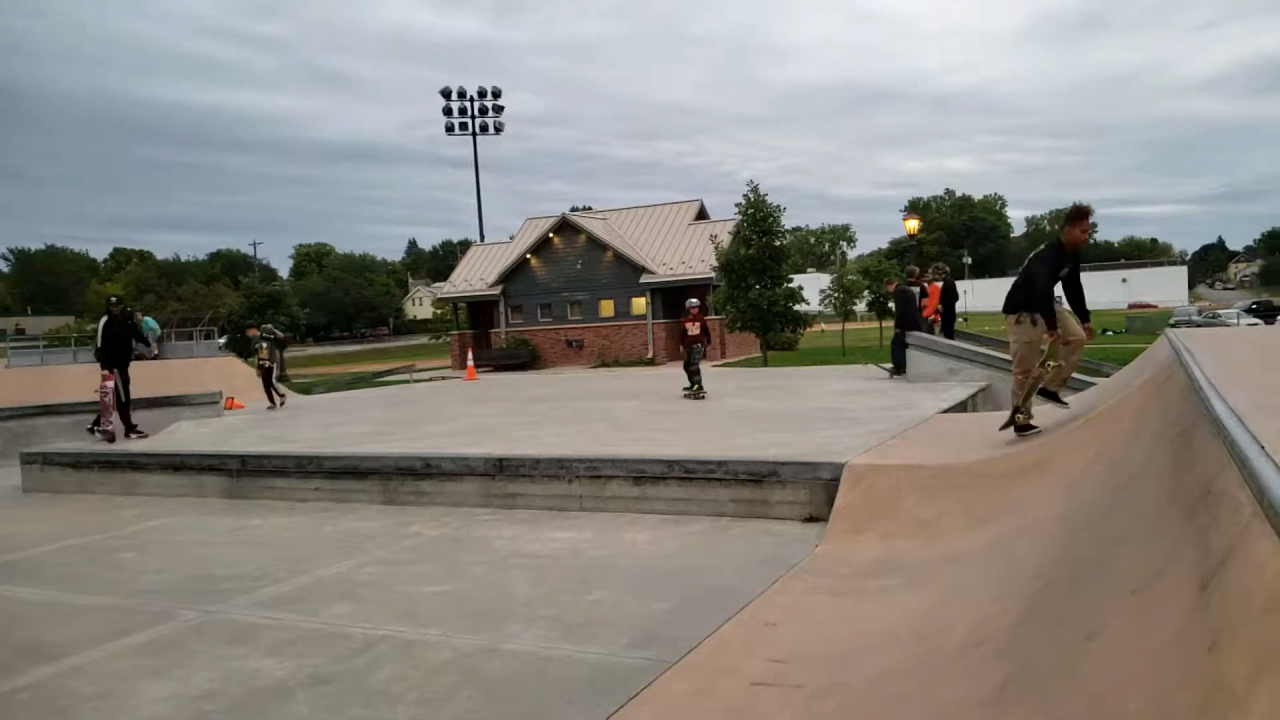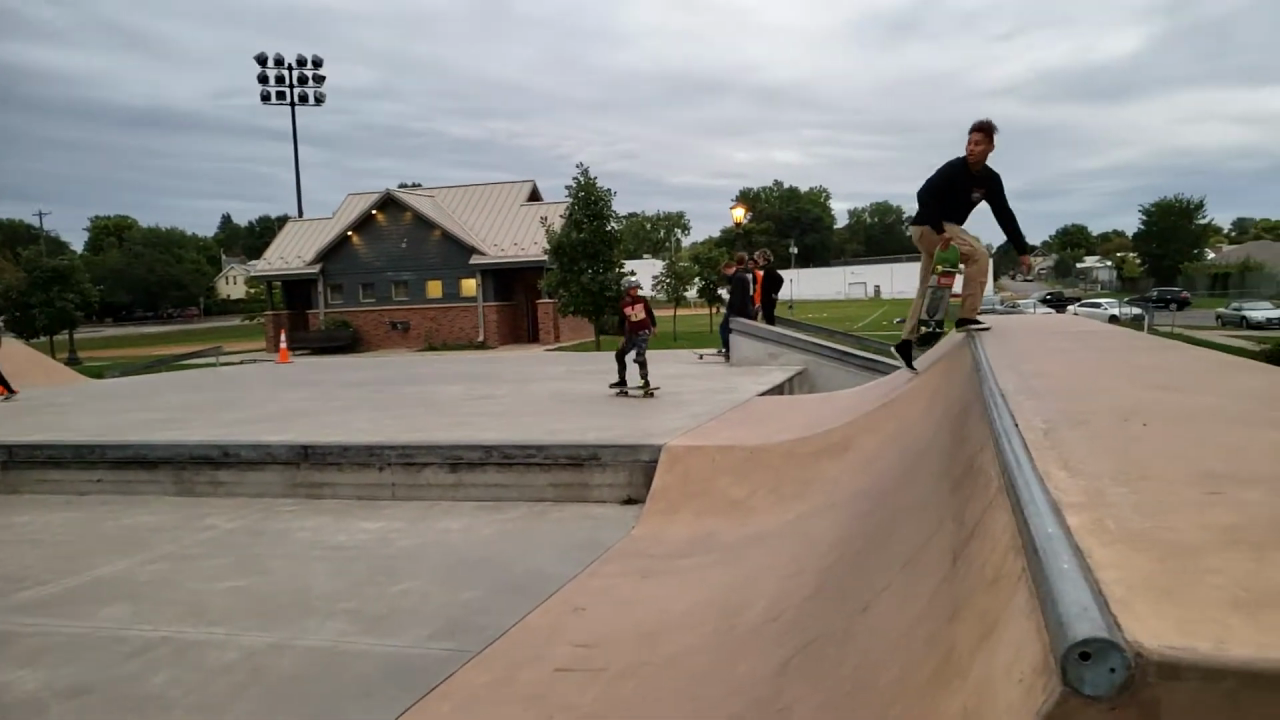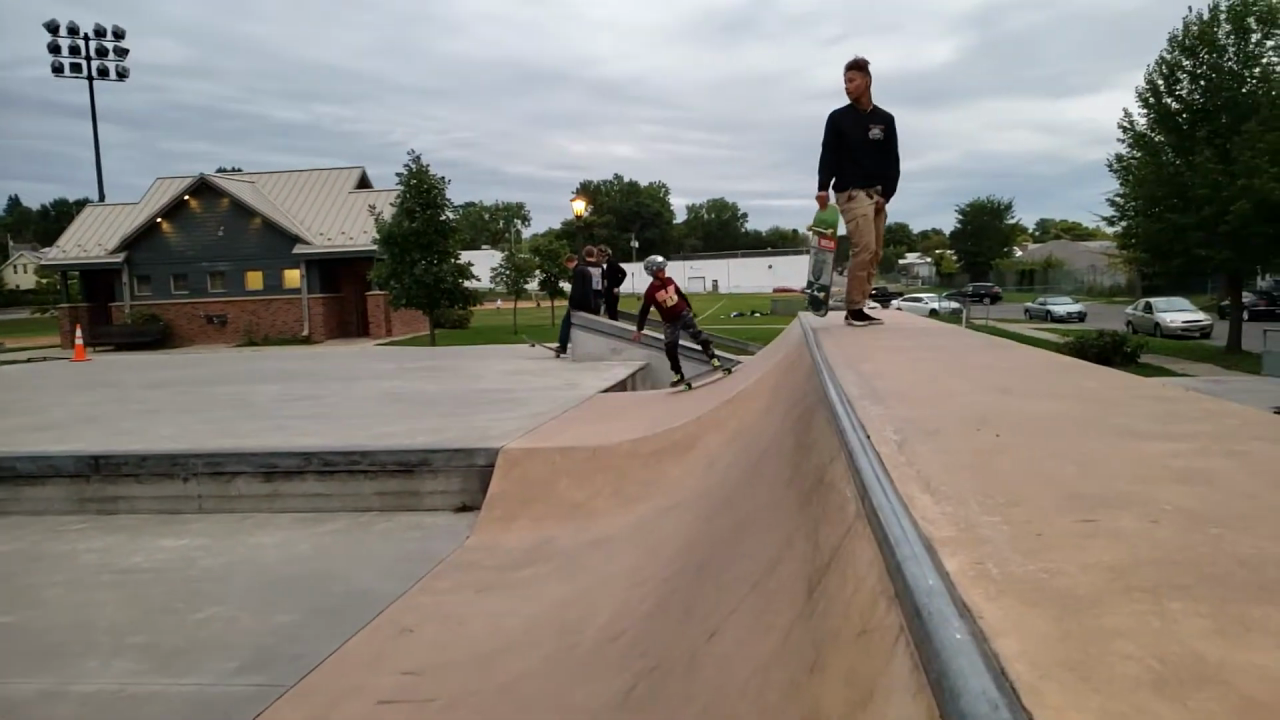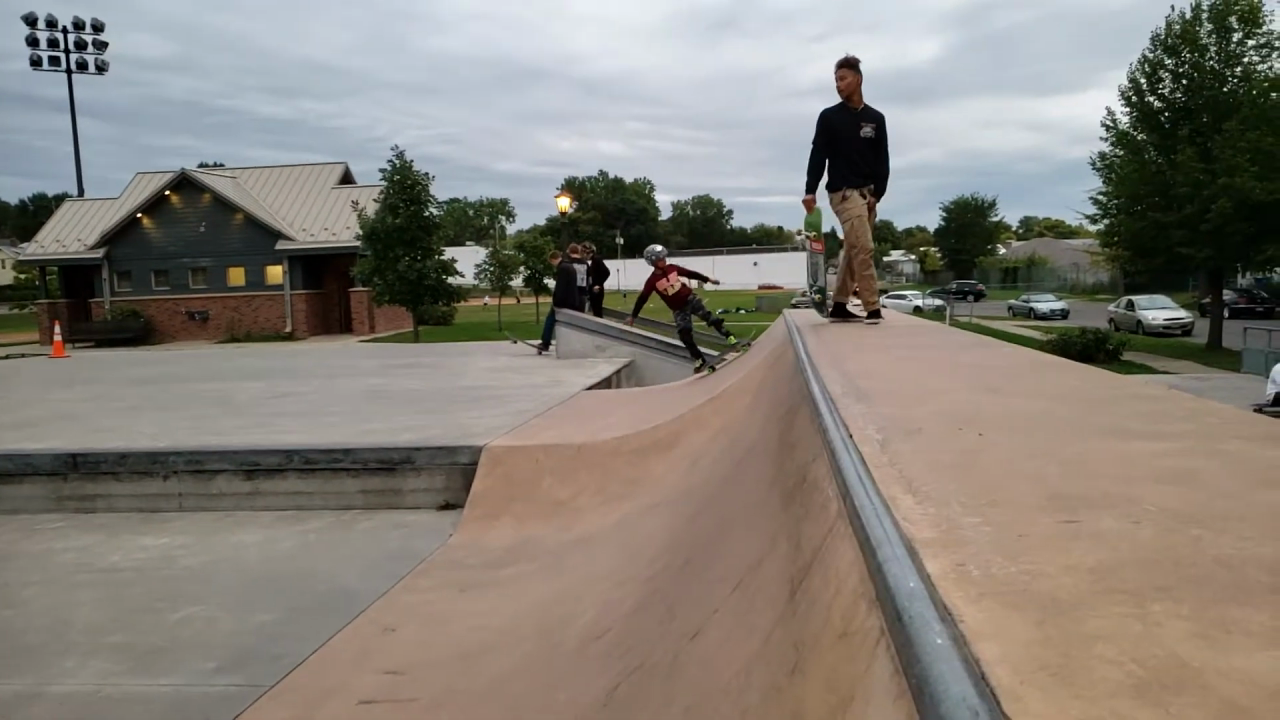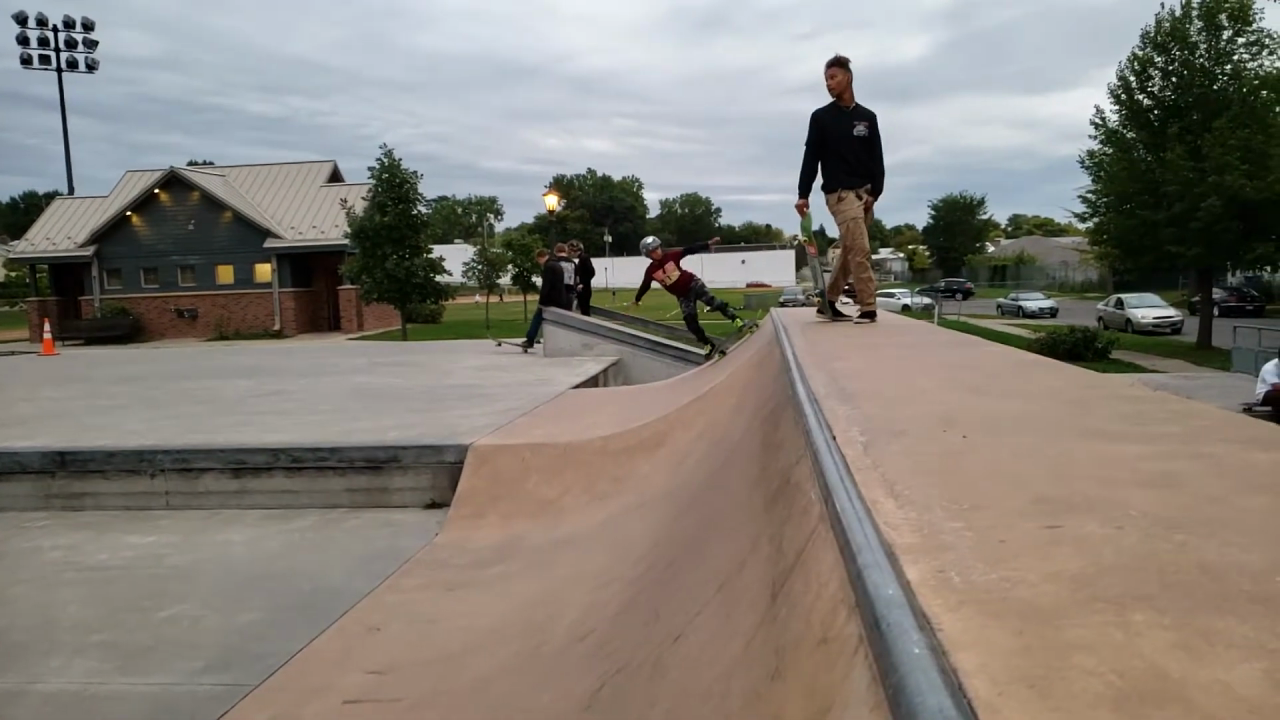
dt=1s
person 1, frame 1
left shoulder: (1071, 253)
right shoulder: (1048, 255)
left elbow: (1072, 287)
right elbow: (1043, 289)
left wrist: (1085, 319)
right wrist: (1052, 328)
left hip: (1043, 305)
right hip: (1022, 310)
left knee: (1077, 338)
right knee: (1026, 366)
left ankle: (1051, 388)
right ankle: (1021, 420)
person 1, frame 2
left shoulder: (991, 180)
right shoulder: (953, 169)
left elbow: (1004, 215)
right elbow: (924, 196)
left wrist: (1022, 251)
right wrist: (939, 231)
left hip: (945, 229)
right hip: (927, 227)
left knee: (929, 290)
right knee: (977, 255)
left ankle: (906, 343)
right ankle: (966, 318)
person 1, frame 3
left shoulder: (885, 120)
right shoulder: (838, 118)
left elbow: (892, 161)
right elbow: (828, 156)
left wrist: (886, 194)
right wrist: (823, 188)
left hip: (877, 194)
right hip: (851, 193)
left knee: (874, 253)
right knee: (864, 248)
left ankle: (858, 308)
right ankle: (854, 306)
person 1, frame 4
left shoulder: (876, 118)
right shoulder: (829, 117)
left elbow: (882, 160)
right elbow: (818, 156)
left wrist: (877, 193)
right wrist: (810, 190)
left hip: (868, 193)
right hip: (843, 192)
left knee: (853, 251)
right knee: (863, 249)
left ankle: (839, 306)
right ankle: (872, 308)
person 1, frame 5
left shoulder: (868, 117)
right shoulder: (821, 117)
left elbow: (876, 159)
right elbow: (810, 158)
left wrist: (875, 192)
right wrist: (803, 195)
left hip: (865, 194)
right hip: (840, 194)
left knee: (850, 252)
right knee: (860, 251)
left ankle: (828, 303)
right ankle: (868, 308)
